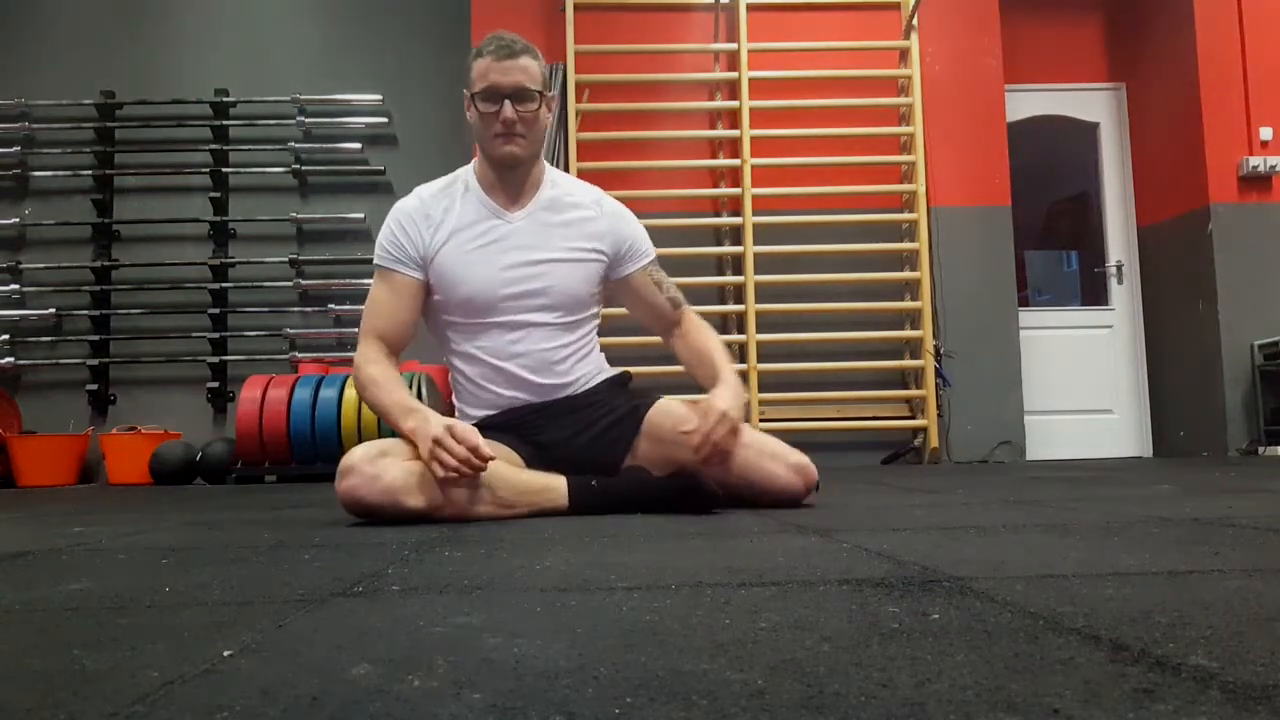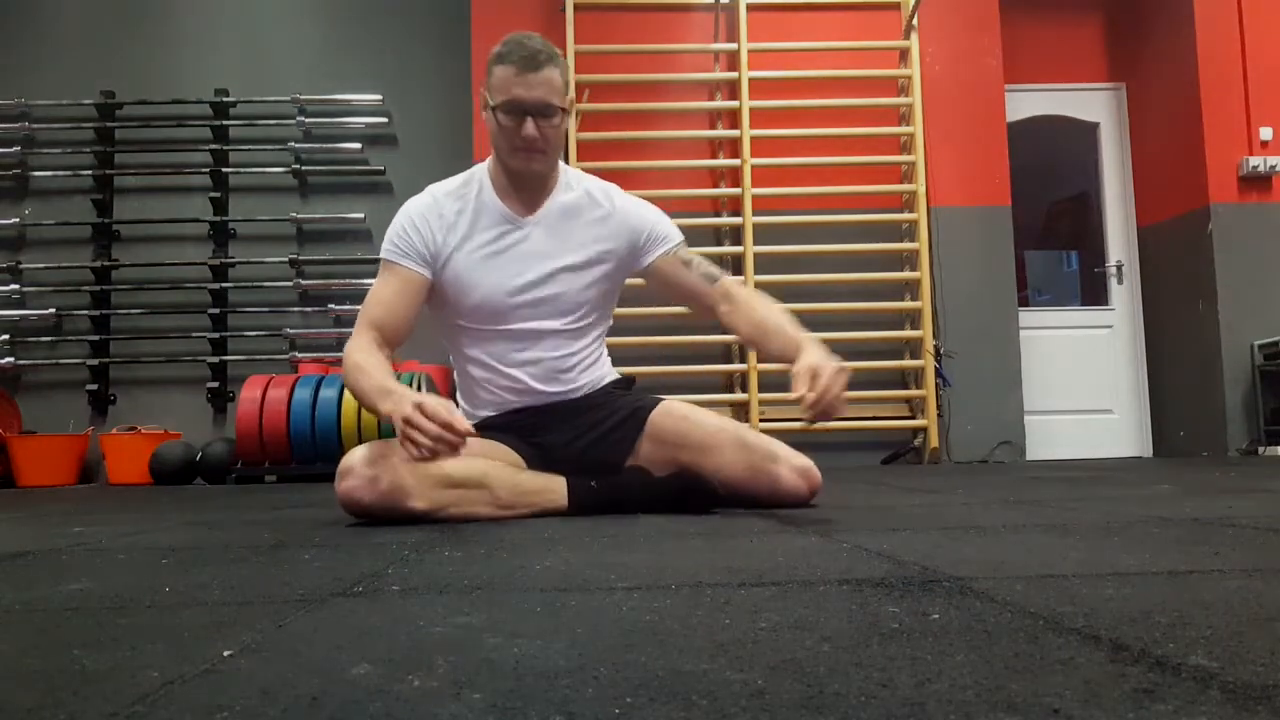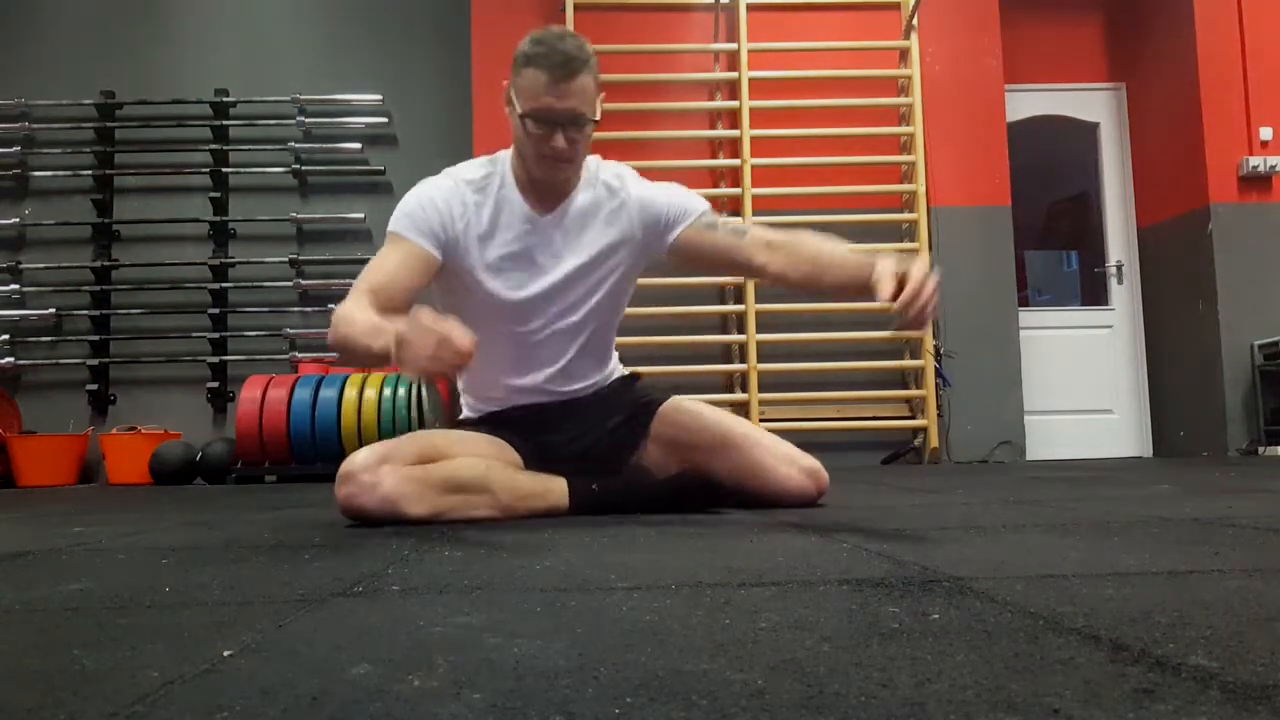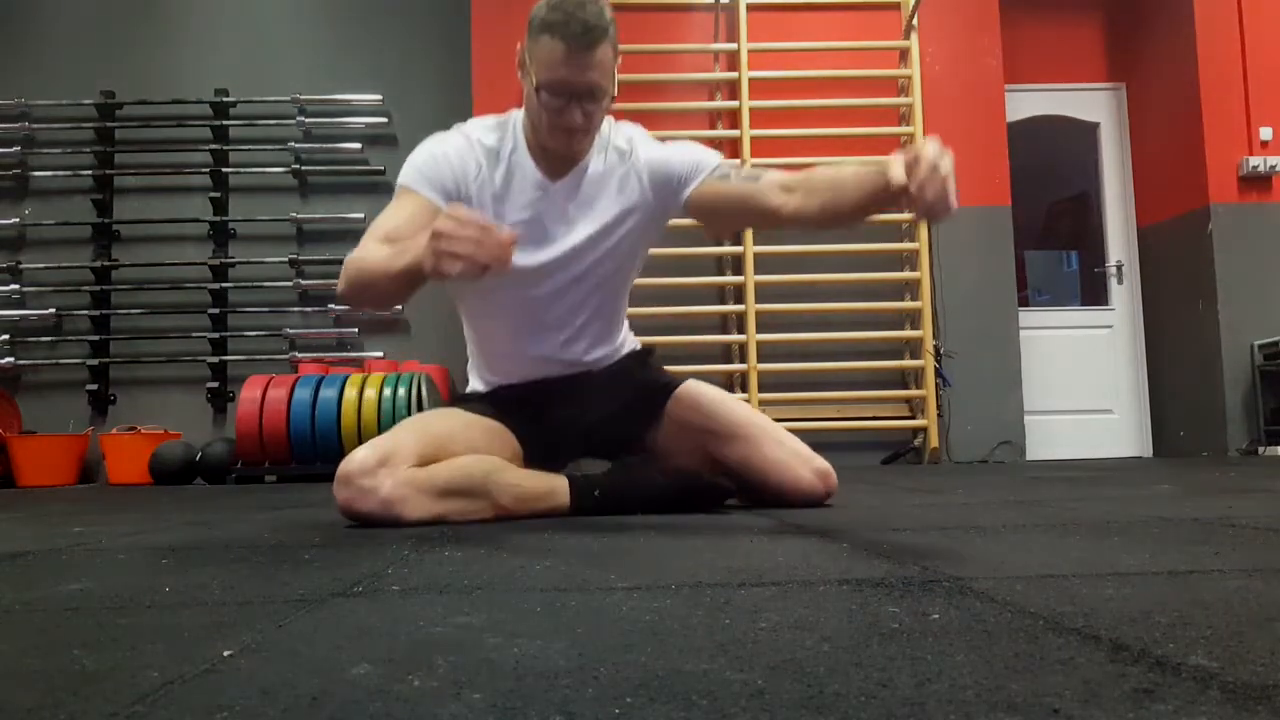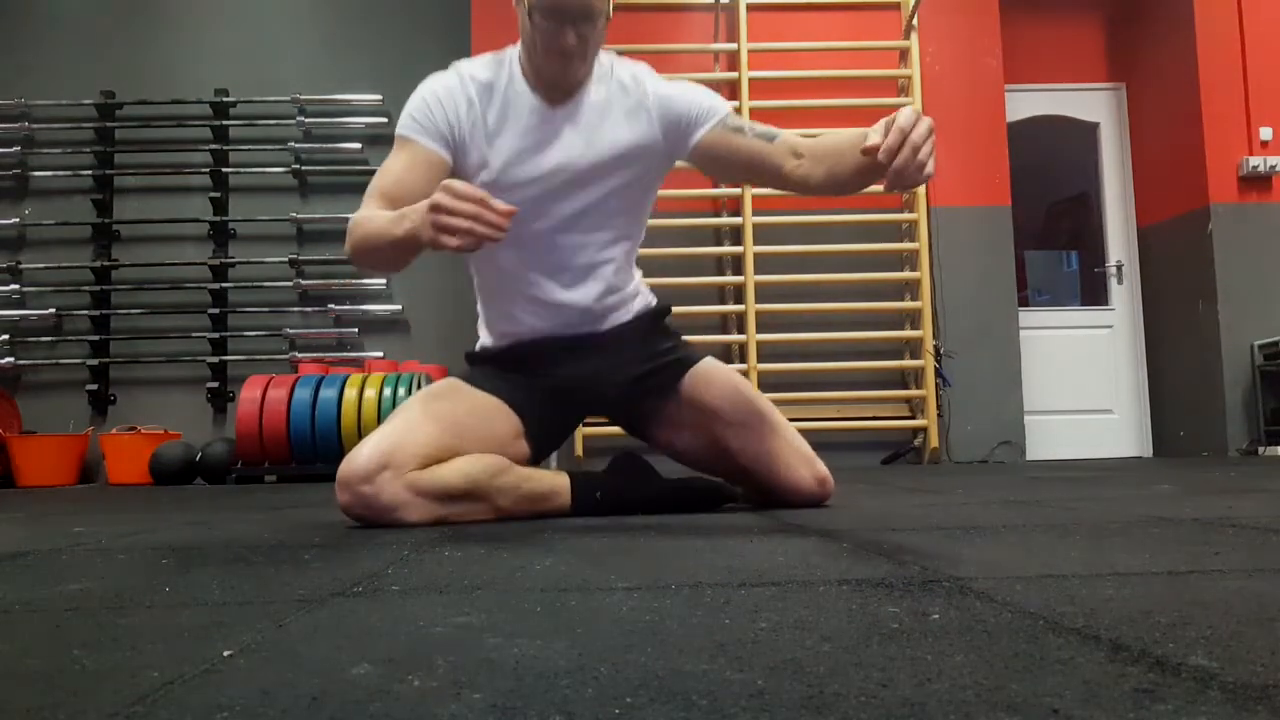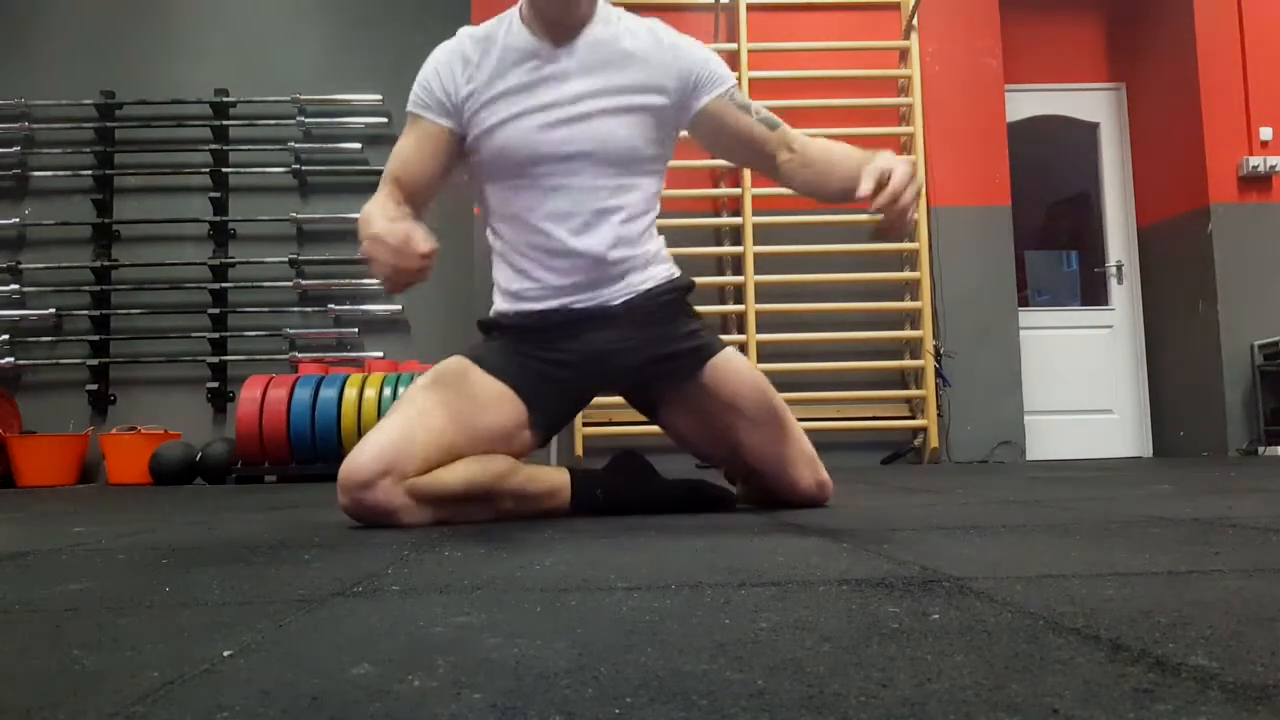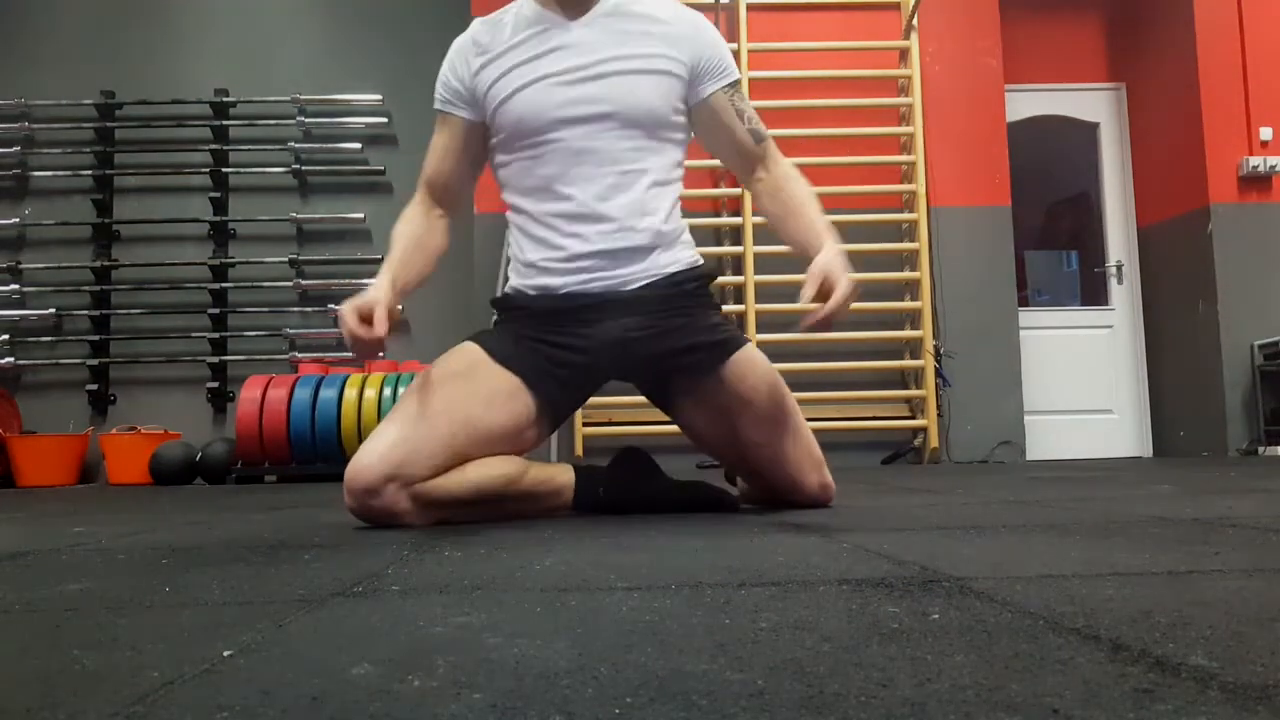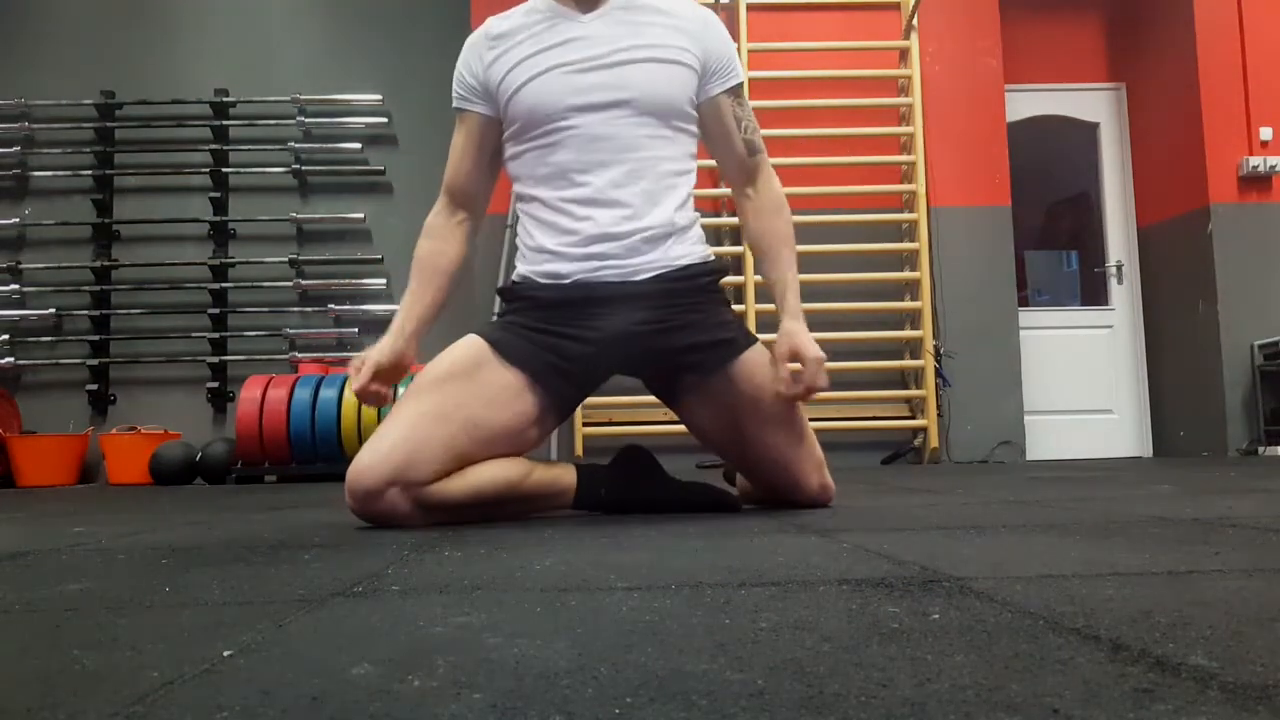
dt=0.2s
person 1, frame 1
left shoulder: (603, 214)
right shoulder: (419, 218)
left elbow: (679, 322)
right elbow: (375, 353)
left wrist: (726, 381)
right wrist: (421, 422)
left hip: (601, 407)
right hip: (495, 435)
left knee: (792, 476)
right knee: (359, 478)
right ankle: (607, 492)
person 1, frame 2
left shoulder: (618, 214)
right shoulder: (430, 217)
left elbow: (728, 297)
right elbow: (365, 344)
left wrist: (805, 348)
right wrist: (398, 401)
left hip: (604, 410)
right hip: (497, 436)
left knee: (795, 478)
right knee: (360, 479)
right ankle: (606, 491)
person 1, frame 3
left shoulder: (637, 202)
right shoulder: (444, 201)
left elbow: (770, 251)
right elbow: (352, 318)
left wrist: (876, 266)
right wrist: (399, 337)
left hip: (609, 407)
right hip: (500, 429)
left knee: (803, 482)
right knee: (363, 483)
right ankle: (603, 494)
person 1, frame 4
left shoulder: (649, 165)
right shoulder: (454, 159)
left elbow: (787, 198)
right elbow: (357, 280)
left wrist: (892, 177)
right wrist: (423, 254)
left hip: (618, 380)
right hip: (505, 402)
left knee: (810, 482)
right knee: (364, 486)
right ankle: (602, 494)
person 1, frame 5
left shoulder: (655, 100)
right shoulder: (453, 97)
left elbow: (797, 163)
right elbow: (364, 238)
left wrist: (881, 155)
right wrist: (420, 223)
left hip: (632, 342)
right hip: (515, 363)
left knee: (806, 485)
right knee: (365, 486)
right ankle: (606, 494)
person 1, frame 6
left shoulder: (665, 51)
right shoulder: (461, 62)
left elbow: (786, 153)
right elbow: (392, 199)
left wrist: (873, 163)
right wrist: (385, 235)
left hip: (647, 313)
right hip: (528, 334)
left knee: (805, 488)
right knee: (368, 487)
right ankle: (603, 491)
person 1, frame 7
right shoulder: (479, 49)
left elbow: (760, 167)
right elbow: (435, 205)
left wrist: (825, 248)
right wrist: (386, 286)
left hip: (667, 300)
right hip: (541, 315)
left knee: (807, 488)
right knee: (374, 488)
right ankle: (611, 490)
person 1, frame 8
right shoulder: (492, 45)
left elbow: (751, 181)
right elbow: (457, 209)
left wrist: (792, 313)
right wrist: (402, 333)
left hip: (679, 296)
right hip: (549, 308)
left knee: (807, 488)
right knee: (375, 488)
right ankle: (606, 488)
